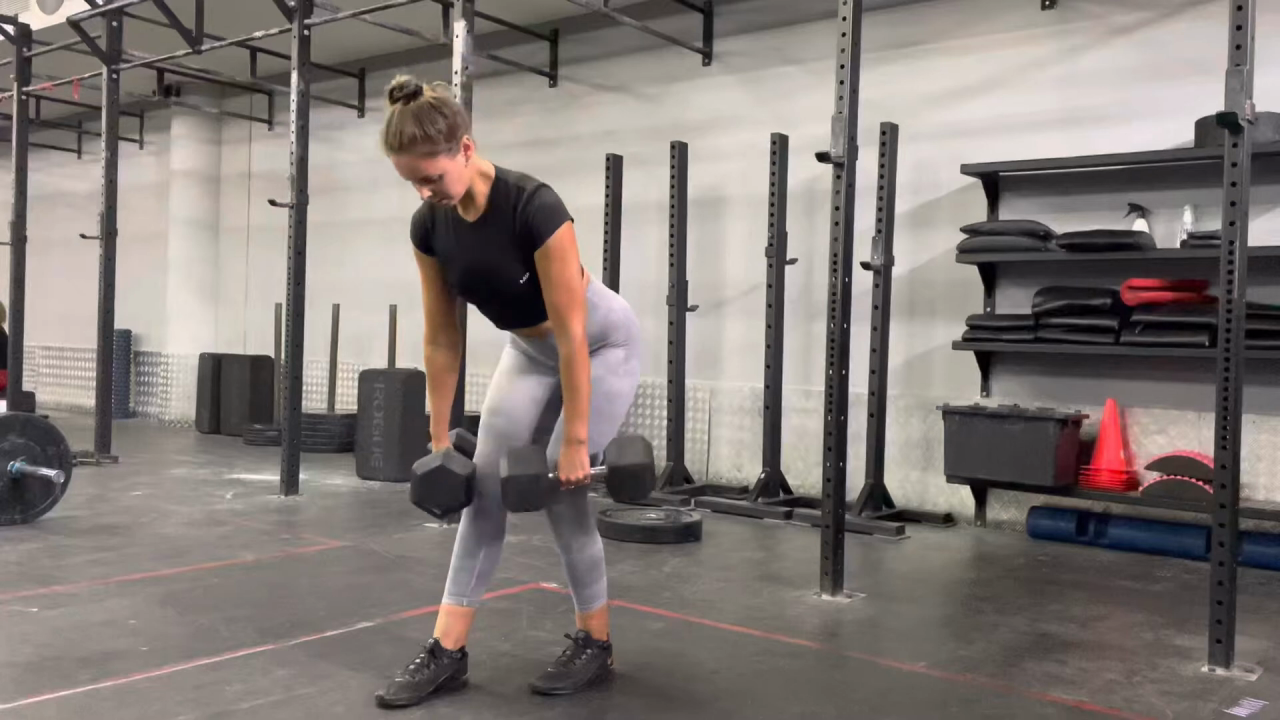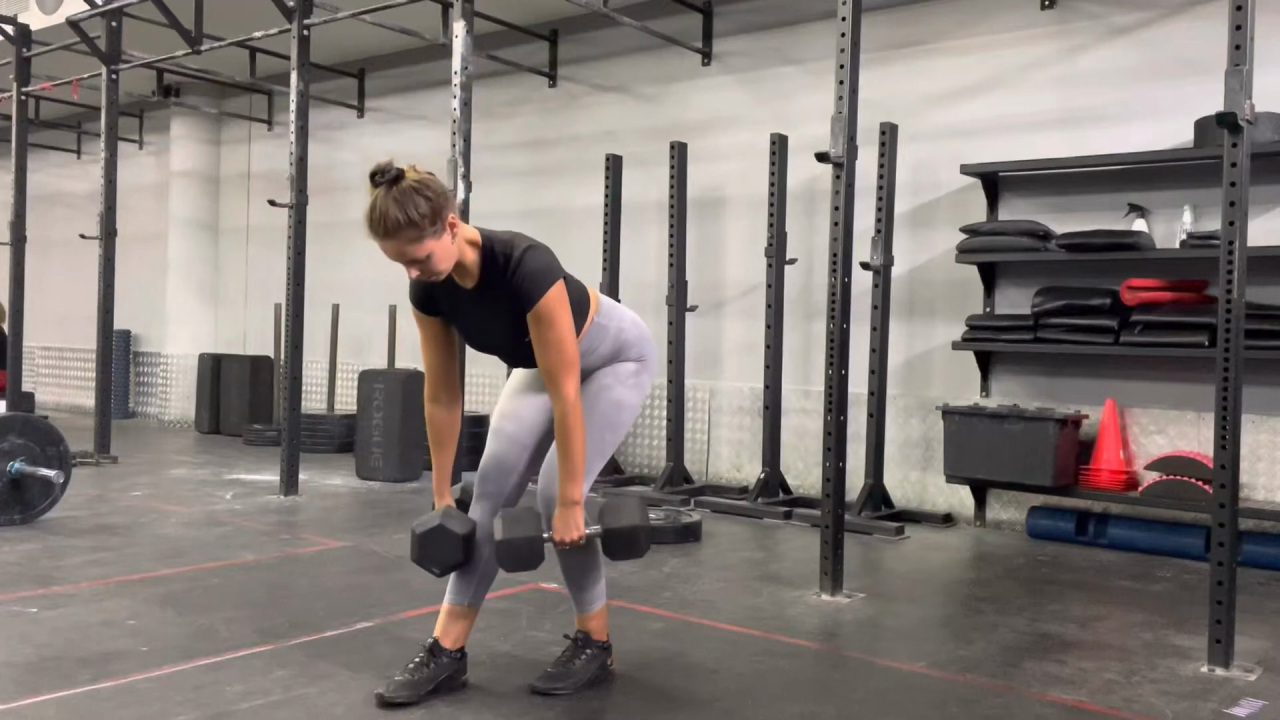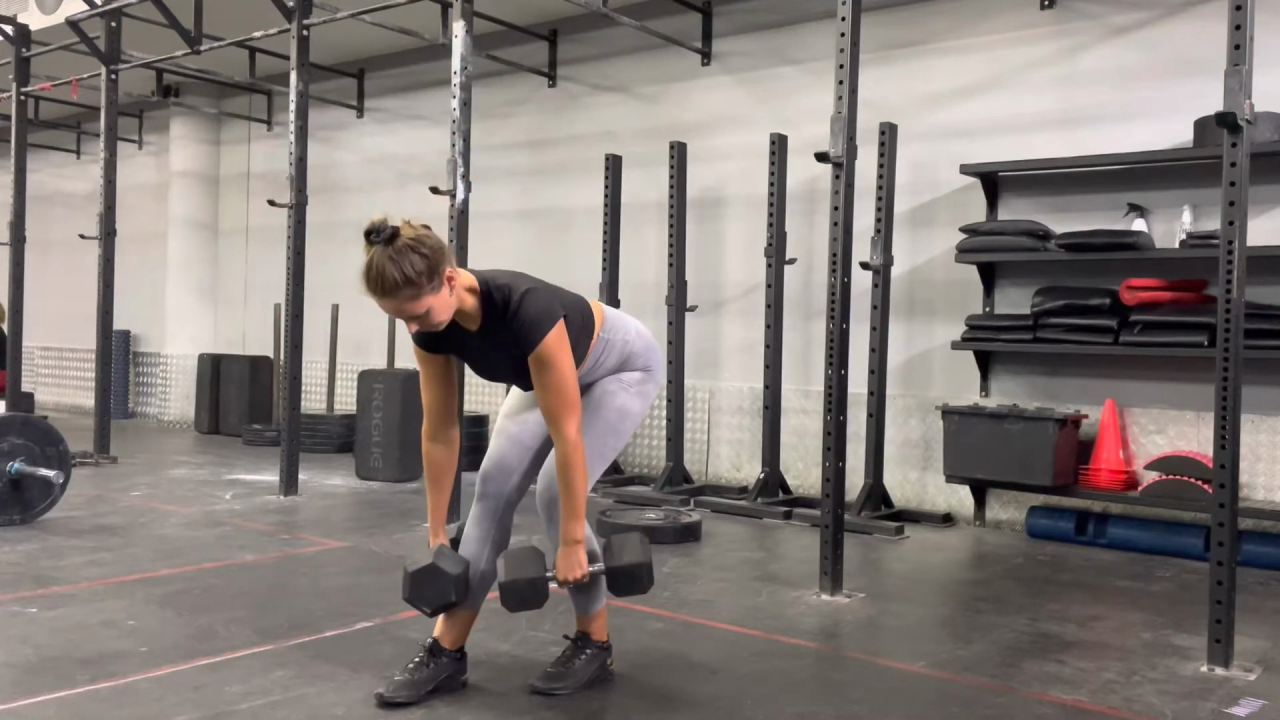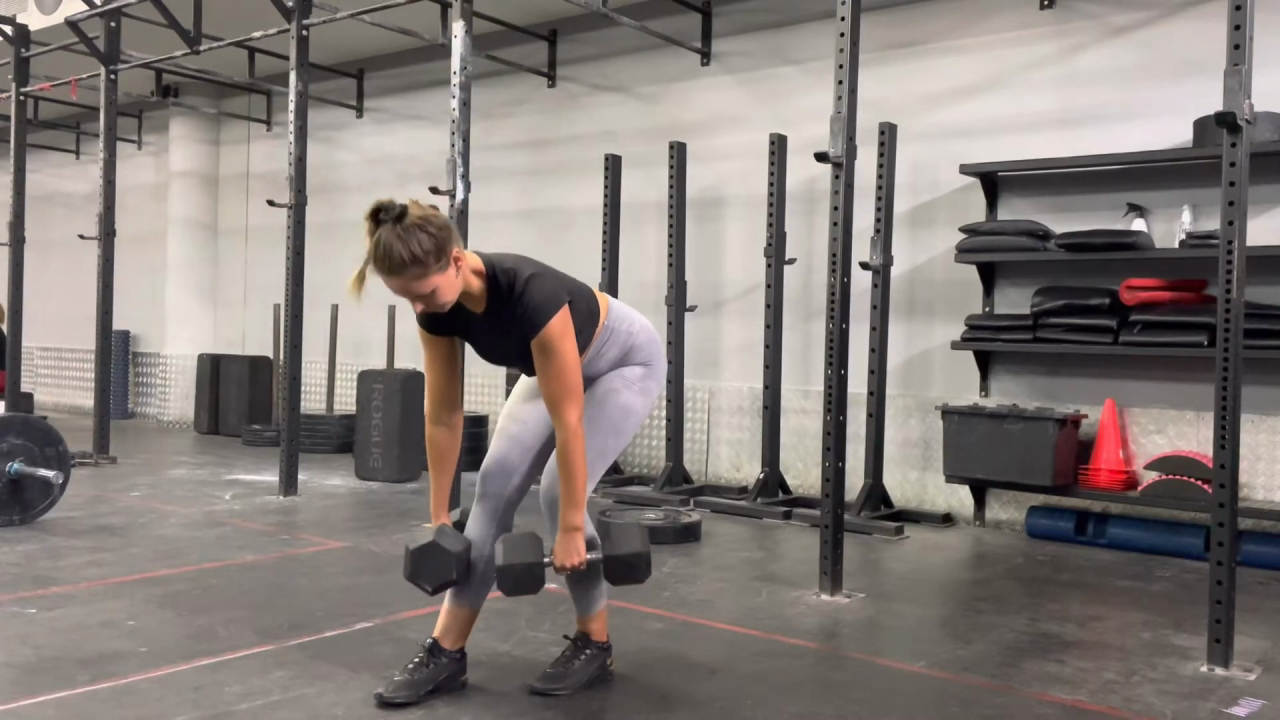
dt=0.7s
person 1, frame 1
left shoulder: (533, 207)
right shoulder: (429, 227)
left elbow: (572, 332)
right elbow: (441, 339)
left wrist: (575, 440)
right wrist: (439, 437)
left hip: (601, 343)
right hip: (528, 350)
left knee: (561, 490)
right knee: (485, 487)
left ankle: (595, 642)
right ankle: (447, 650)
person 1, frame 2
left shoulder: (526, 266)
right shoulder: (429, 289)
left elbow: (566, 395)
right elbow: (442, 396)
left wrist: (571, 501)
right wrist: (442, 494)
left hip: (615, 358)
right hip: (539, 364)
left knee: (553, 494)
right knee: (490, 489)
left ankle: (594, 642)
right ankle: (447, 651)
person 1, frame 3
left shoulder: (526, 308)
right shoulder: (433, 326)
left elbow: (567, 436)
right elbow: (440, 432)
left wrist: (572, 543)
right wrist: (437, 534)
left hip: (623, 367)
right hip: (549, 371)
left knee: (553, 491)
right knee: (493, 487)
left ankle: (595, 643)
right ankle: (447, 651)
person 1, frame 4
left shoulder: (531, 293)
right shoulder: (439, 309)
left elbow: (568, 422)
right elbow: (443, 416)
left wrist: (571, 528)
right wrist: (438, 517)
left hip: (625, 361)
right hip: (554, 360)
left knee: (557, 491)
right knee: (495, 484)
left ankle: (594, 643)
right ankle: (446, 650)
